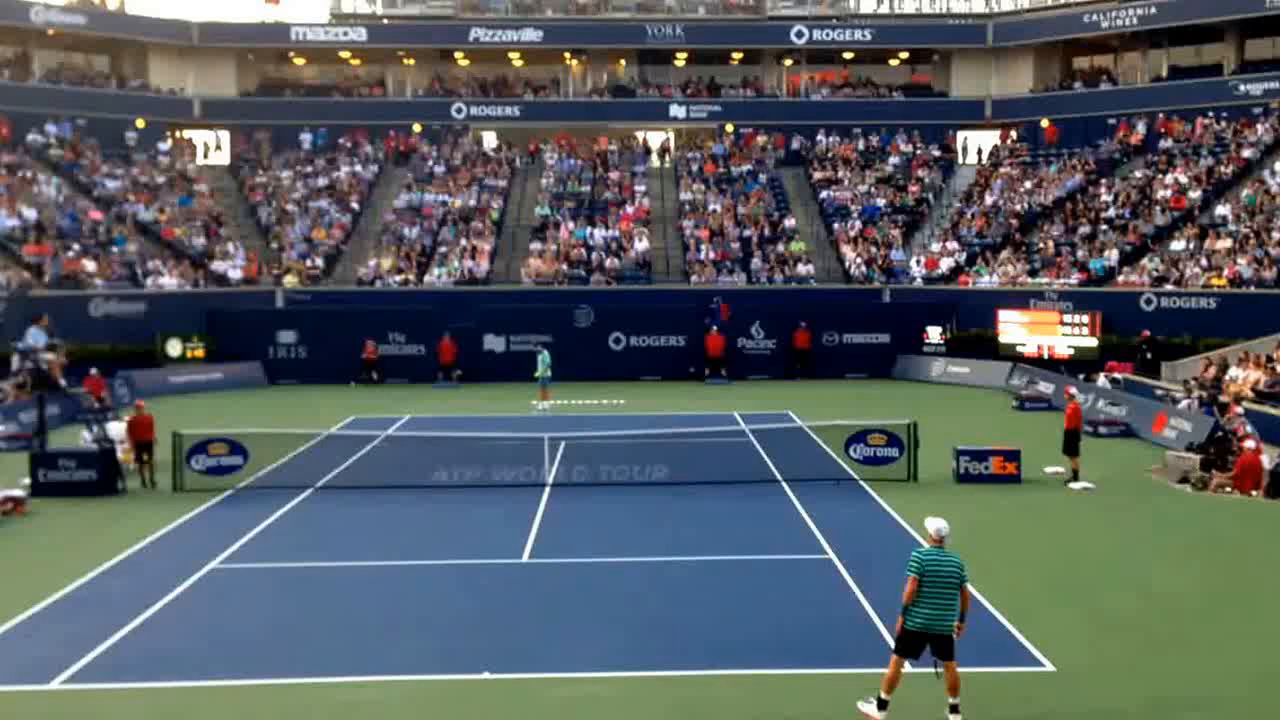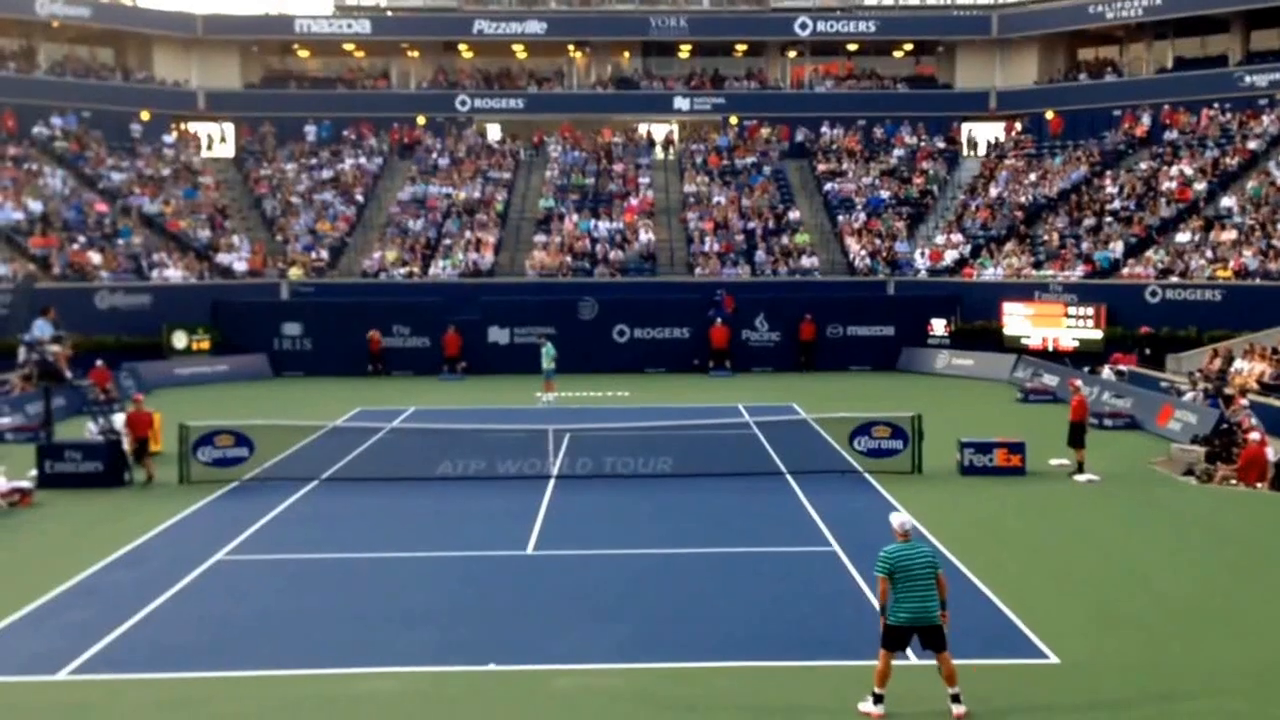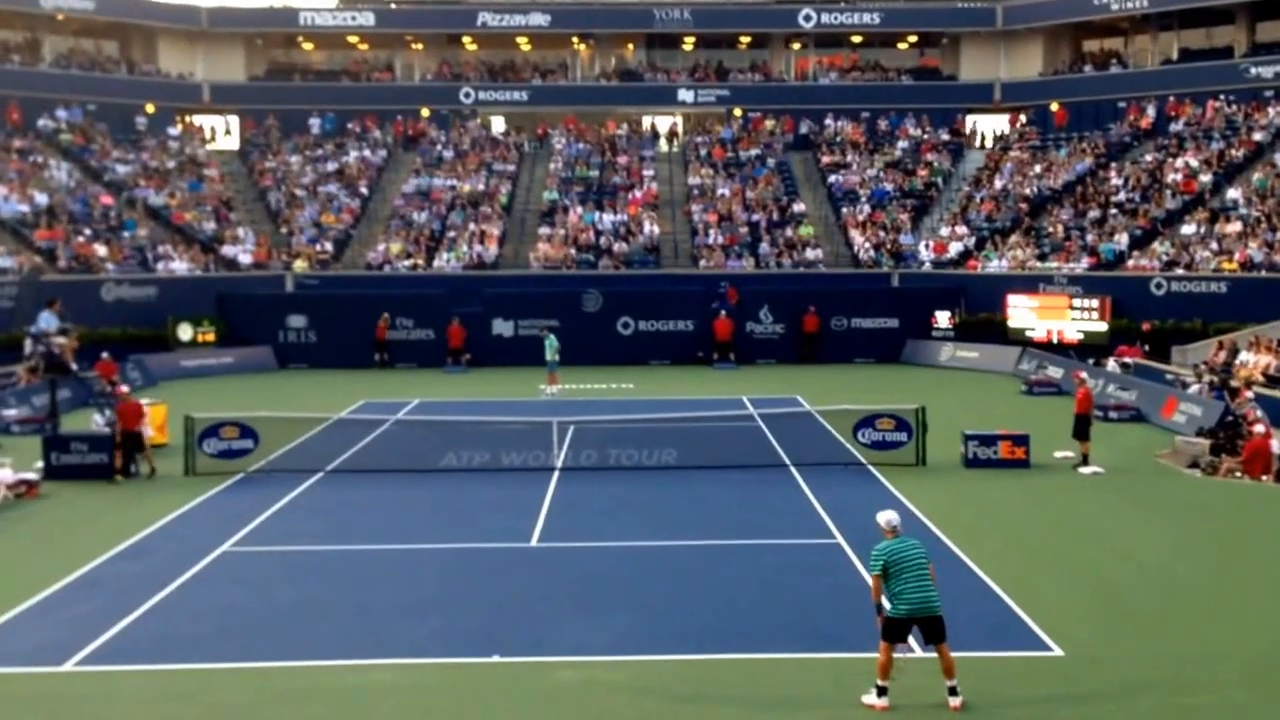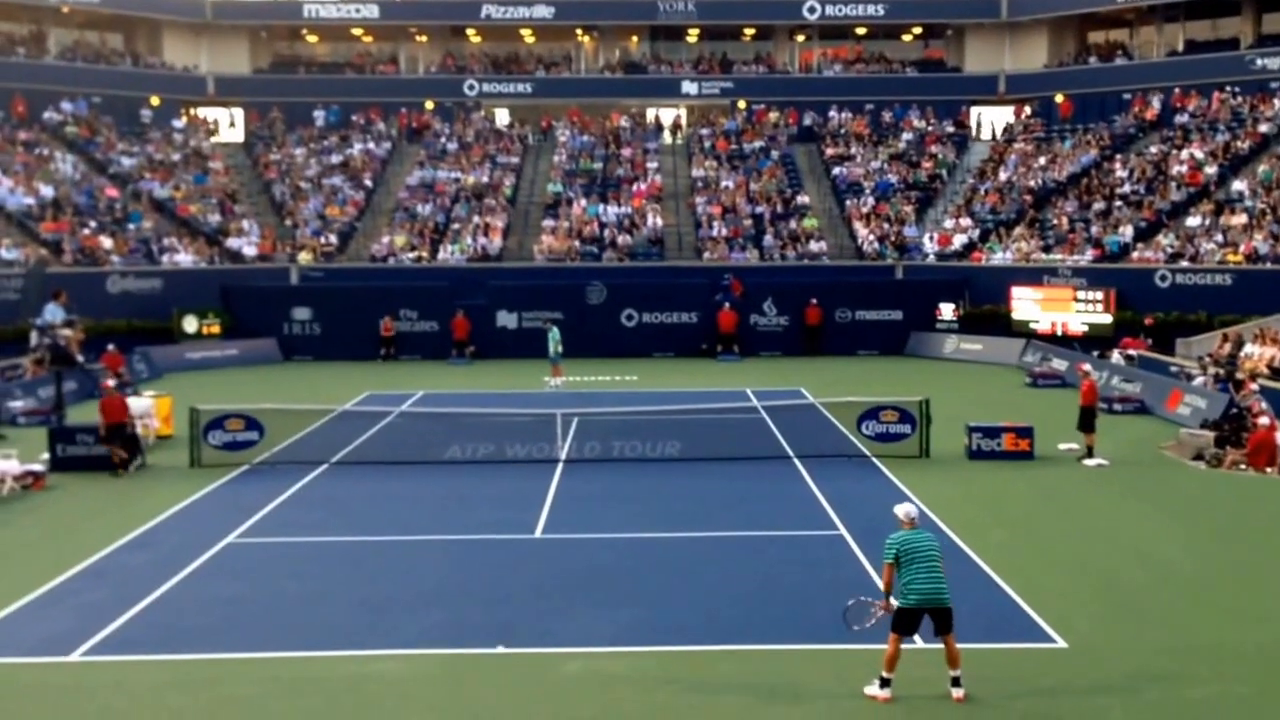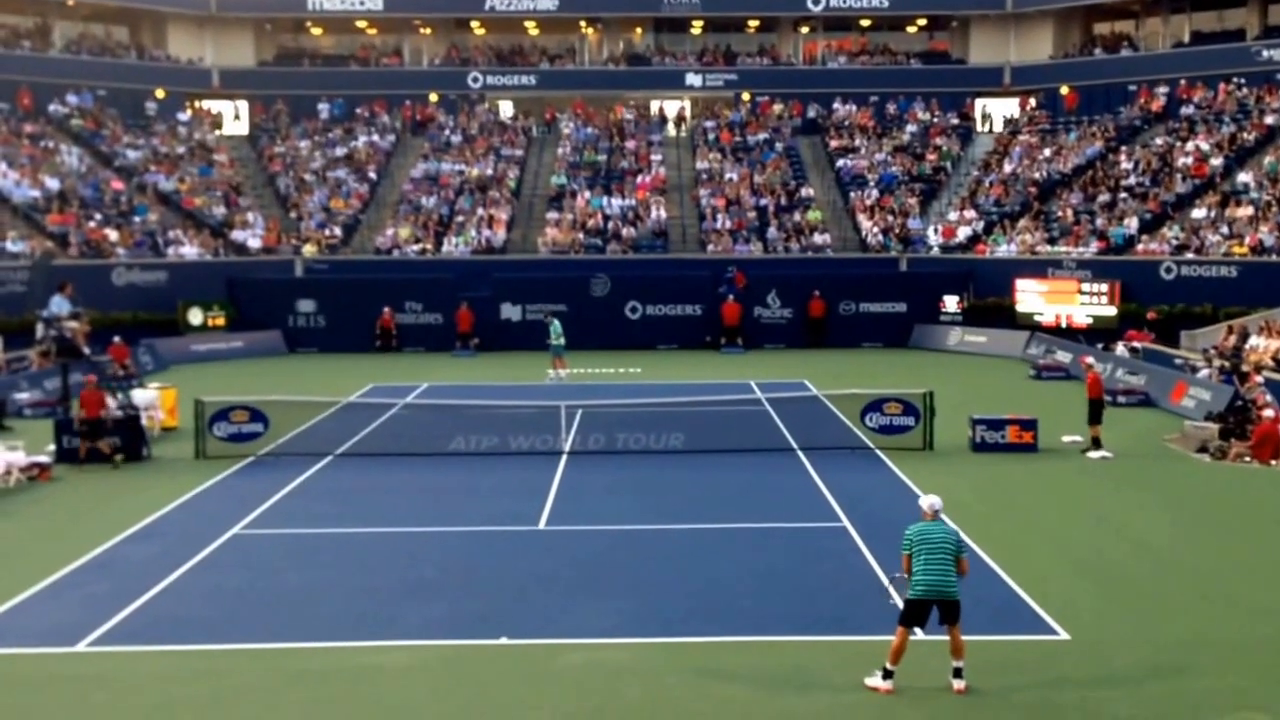
dt=0.3s
person 1, frame 1
left shoulder: (918, 555)
right shoulder: (958, 562)
left elbow: (911, 589)
right elbow: (964, 595)
left wrist: (902, 615)
right wrist: (961, 619)
left hip: (916, 622)
right hip: (944, 625)
left knee: (896, 662)
right knee: (950, 666)
person 1, frame 2
left shoulder: (887, 554)
right shoulder: (927, 551)
left elbow: (883, 588)
right elbow: (941, 582)
left wrist: (883, 614)
right wrist: (943, 608)
left hip: (900, 617)
right hip: (930, 615)
left knee: (885, 656)
right knee: (943, 657)
left ankle: (877, 703)
right ankle: (957, 703)
person 1, frame 3
left shoulder: (880, 550)
right shoulder: (917, 545)
left elbow: (877, 587)
right elbow: (931, 576)
left wrist: (880, 612)
left hip: (901, 609)
right hip: (931, 605)
left knee: (886, 648)
right knee: (943, 649)
left ankle: (881, 696)
right ankle: (954, 695)
person 1, frame 4
left shoulder: (894, 540)
right shoulder: (932, 539)
left elbow: (888, 576)
left wrist: (887, 599)
left hip: (911, 599)
right hip: (941, 597)
left knee: (895, 639)
right knee: (948, 640)
left ankle: (884, 687)
right ankle: (957, 687)
person 1, frame 5
left shoulder: (912, 531)
right shoulder: (953, 533)
left elbow: (907, 567)
right elbow: (963, 568)
left hip: (920, 590)
right hip: (949, 590)
left knee: (902, 632)
right knee: (954, 630)
left ankle: (886, 678)
right ankle: (958, 679)
